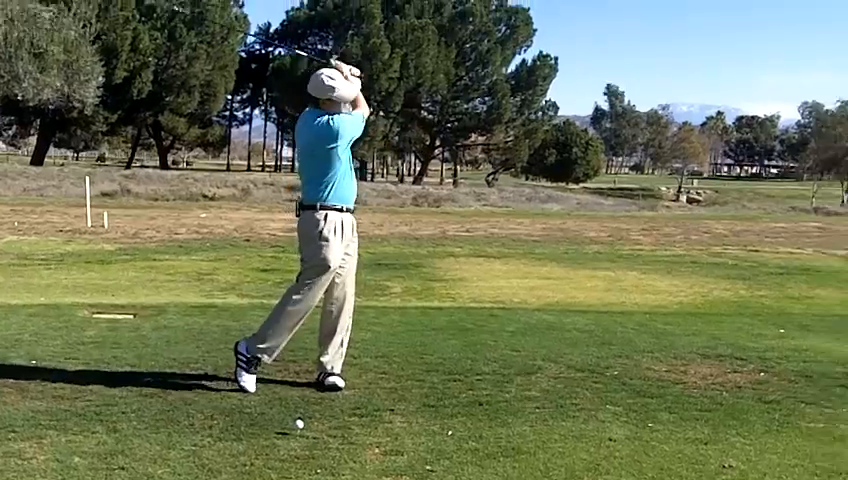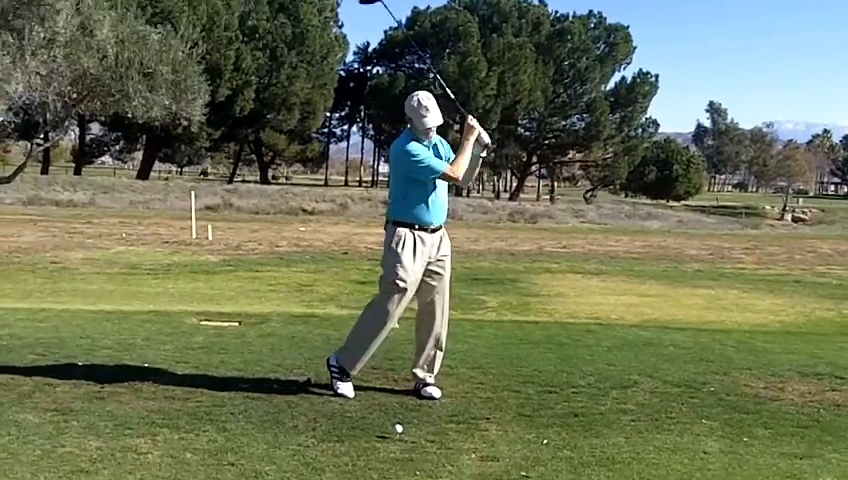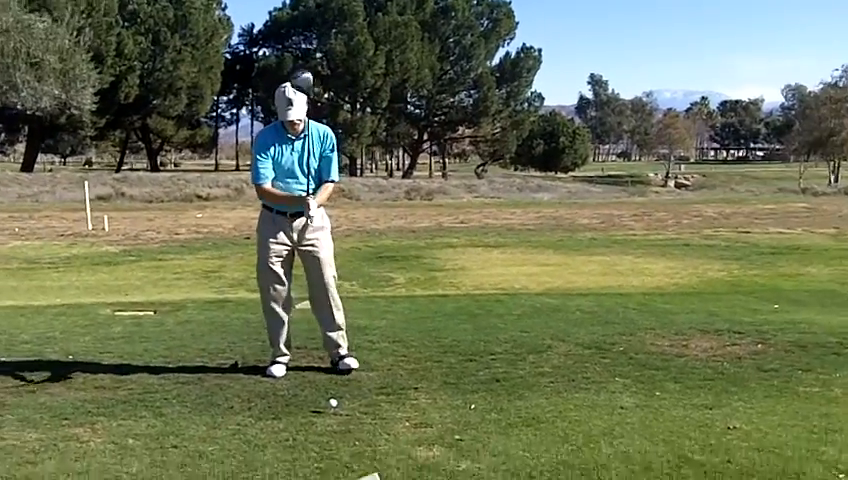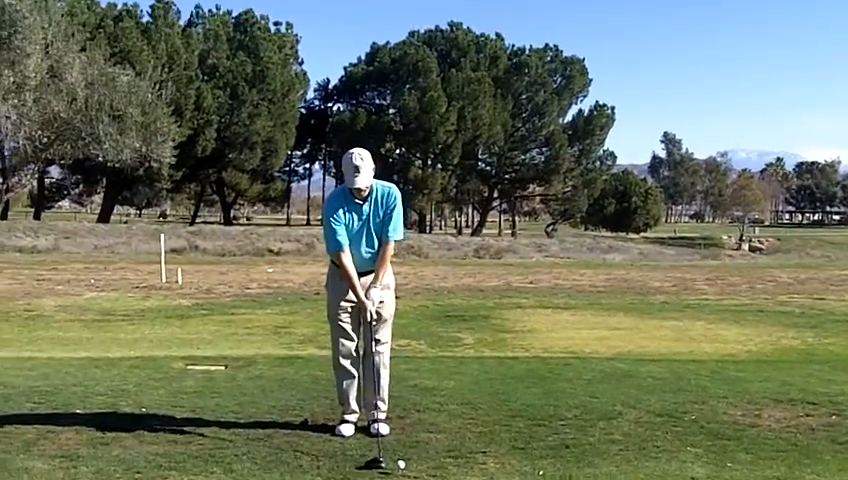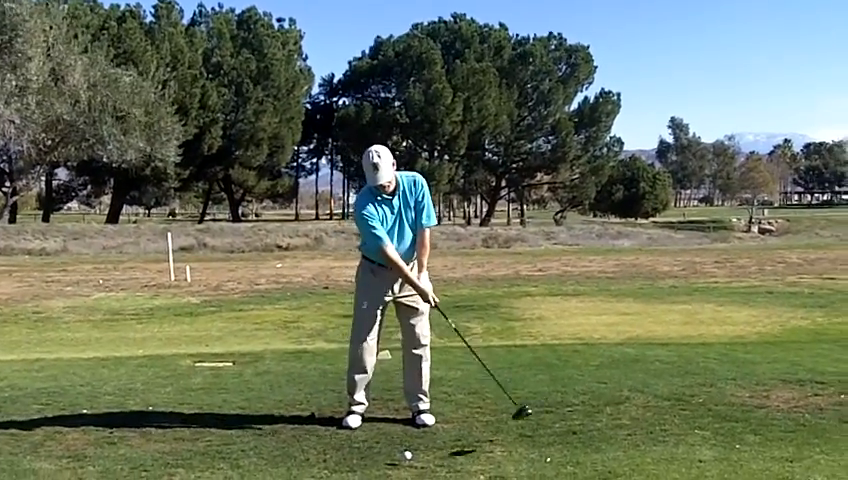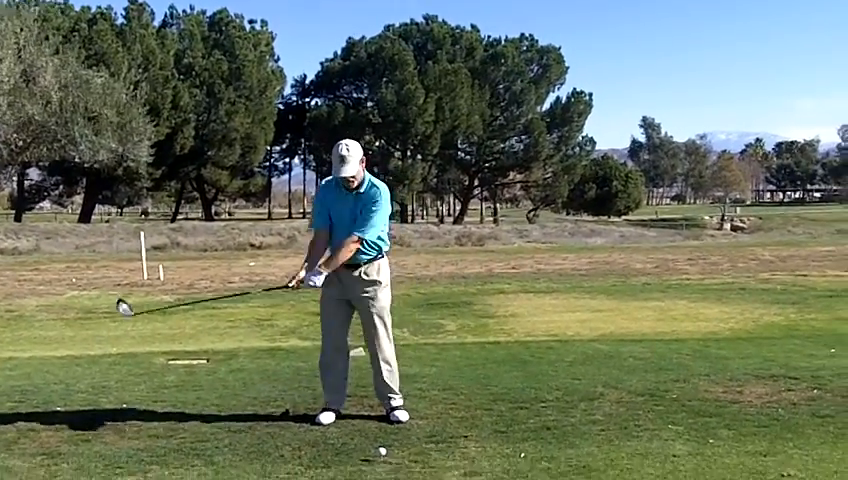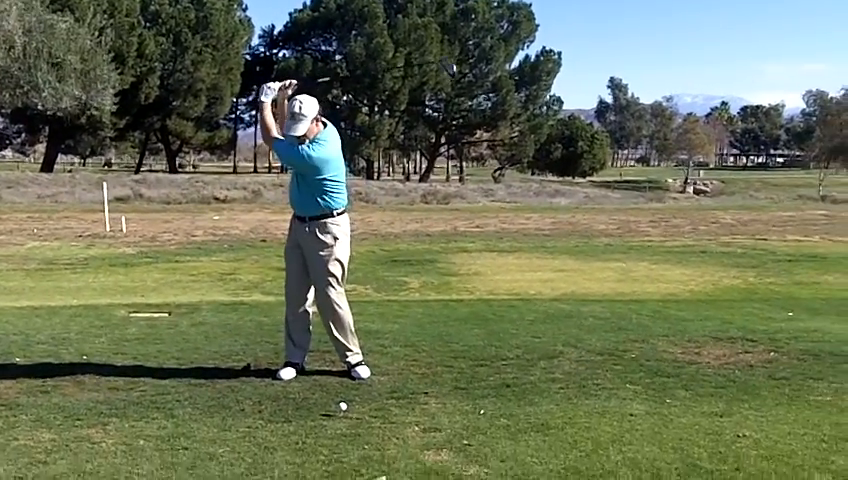
dt=0.7s
person 1, frame 1
left shoulder: (311, 118)
right shoulder: (333, 127)
left elbow: (353, 112)
right elbow: (363, 110)
left wrist: (346, 82)
right wrist: (349, 84)
left hip: (340, 221)
right hip: (326, 222)
left knee: (341, 299)
right knee: (307, 293)
left ankle: (330, 367)
right ankle: (252, 352)
person 1, frame 2
left shoulder: (436, 142)
right shoulder: (407, 149)
left elbow: (464, 174)
right elbow: (454, 174)
left wrist: (473, 143)
right wrist: (469, 138)
left hip: (437, 237)
right hip: (408, 238)
left knee: (436, 311)
right knee: (388, 305)
left ankle: (424, 376)
right ankle: (342, 363)
person 1, frame 3
left shoulder: (325, 135)
right shoulder: (265, 139)
left elbow: (329, 183)
right elbow: (262, 189)
left wrist: (313, 204)
right wrist: (295, 199)
left hip: (314, 220)
right hip: (275, 221)
left knee: (325, 284)
right knee: (274, 290)
left ankle: (338, 350)
right ankle: (280, 354)
person 1, frame 4
left shoulder: (390, 194)
right shoulder: (334, 202)
left elbow: (388, 245)
right elbow: (341, 254)
left wrist: (375, 287)
right wrist: (360, 298)
left hip: (379, 276)
right hip: (343, 278)
left knee: (378, 347)
right knee: (345, 348)
left ankle: (377, 413)
right ankle: (349, 413)
person 1, frame 5
left shoulder: (416, 183)
right shoulder: (364, 204)
left elbow: (423, 232)
right elbow: (386, 251)
left wrist: (423, 274)
right wrist: (417, 285)
left hip: (412, 268)
right hip: (374, 272)
left knee: (418, 340)
right knee: (363, 340)
left ankle: (419, 405)
right ankle: (357, 404)
person 1, frame 6
left shoulder: (378, 193)
right shoulder: (326, 189)
left elbow: (353, 241)
right elbow: (321, 235)
left wrist: (321, 270)
right wrist: (307, 267)
left hip: (371, 270)
right hip: (333, 270)
left knee: (379, 339)
right knee: (332, 340)
left ankle: (393, 402)
right ankle: (332, 403)
person 1, frame 7
left shoulder: (312, 155)
right shoulder: (325, 128)
left elbow: (271, 139)
right elbow: (284, 134)
left wrist: (264, 102)
right wrist: (282, 100)
left hip: (327, 228)
right hip: (300, 224)
left knee: (329, 295)
right knee: (296, 295)
left ankle: (353, 358)
right ankle: (295, 358)
